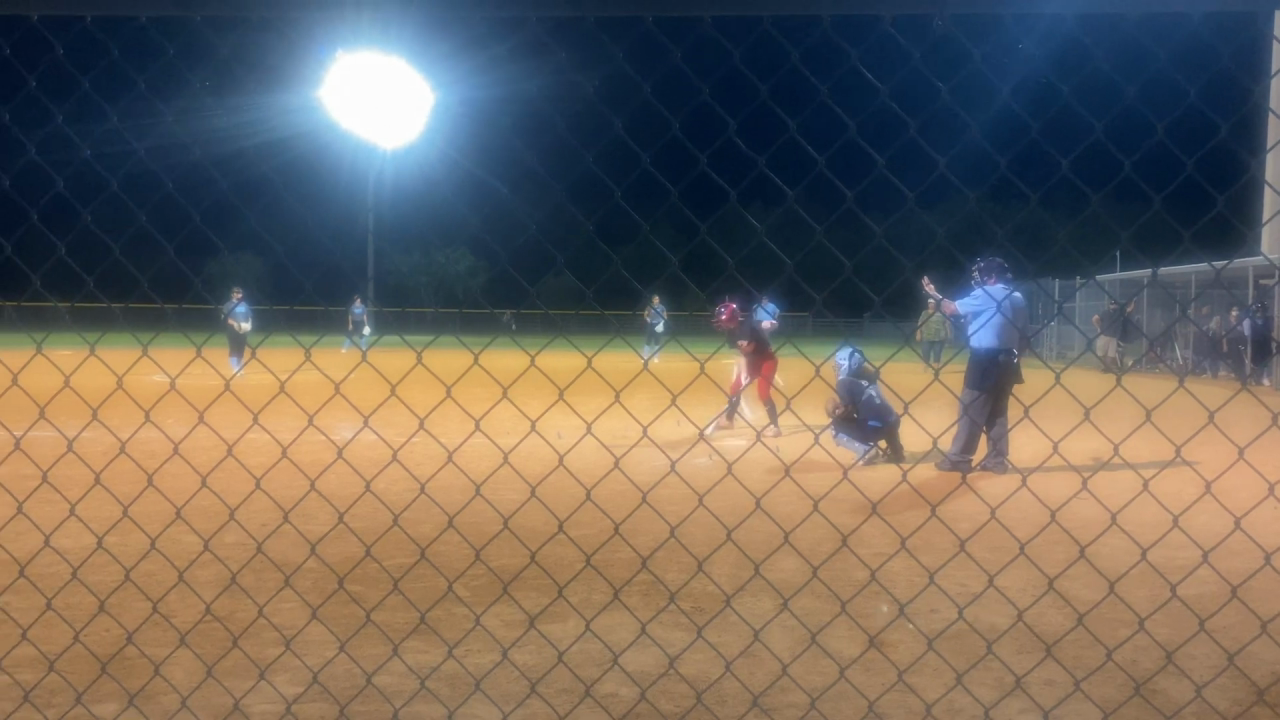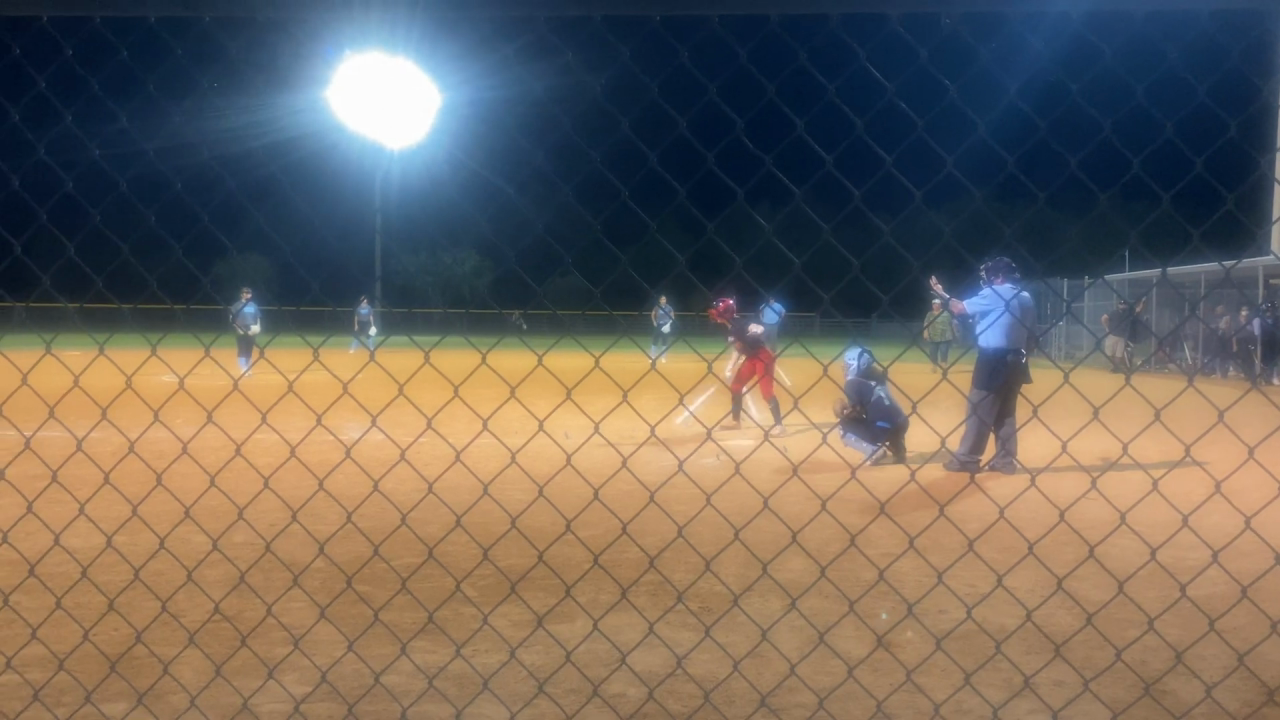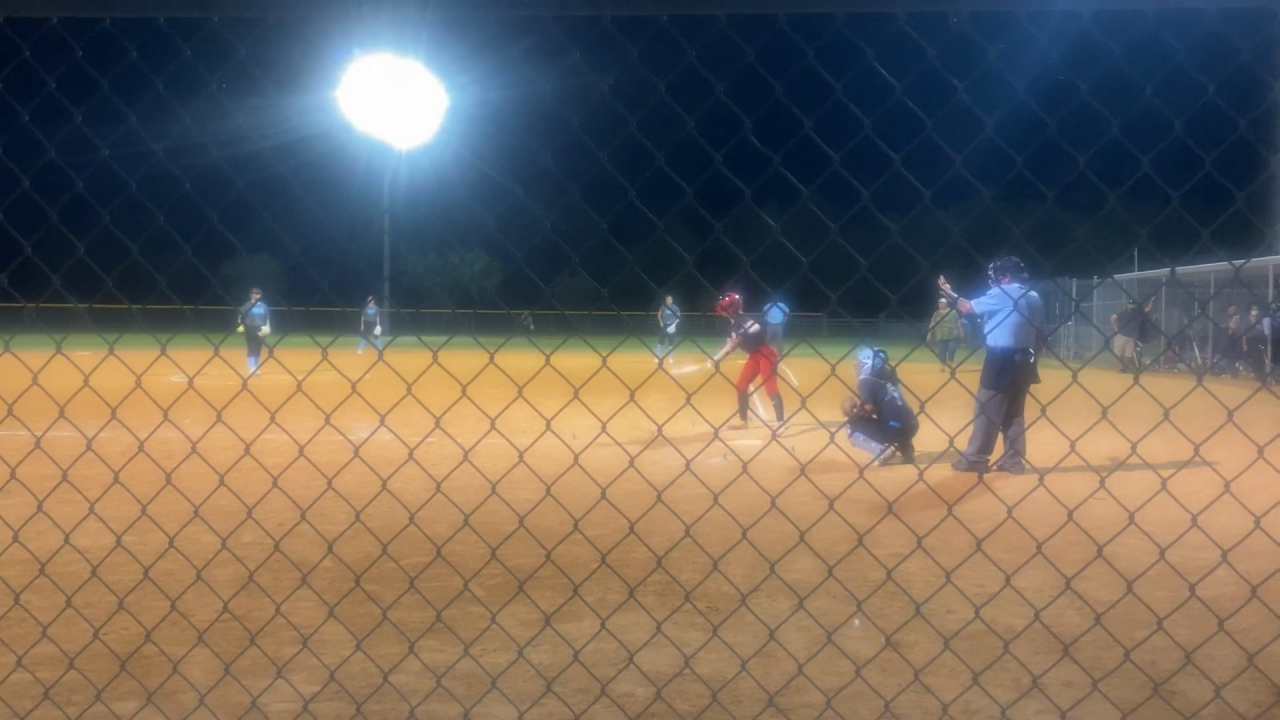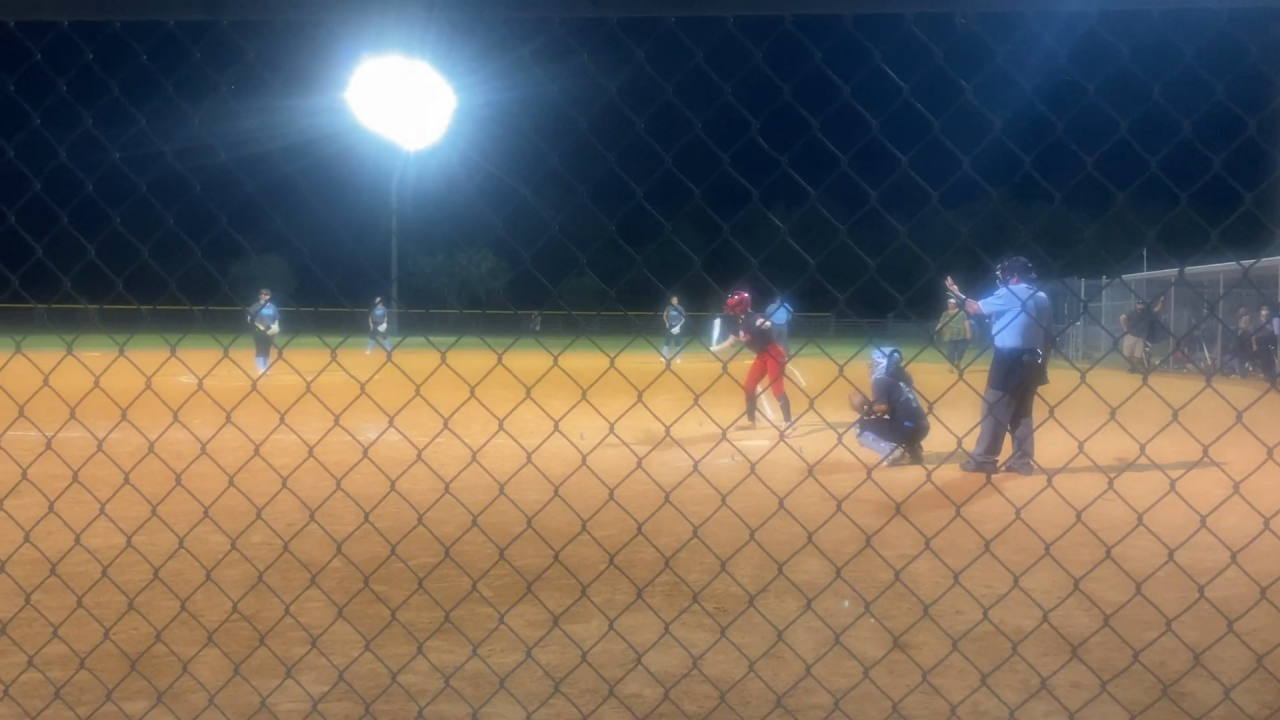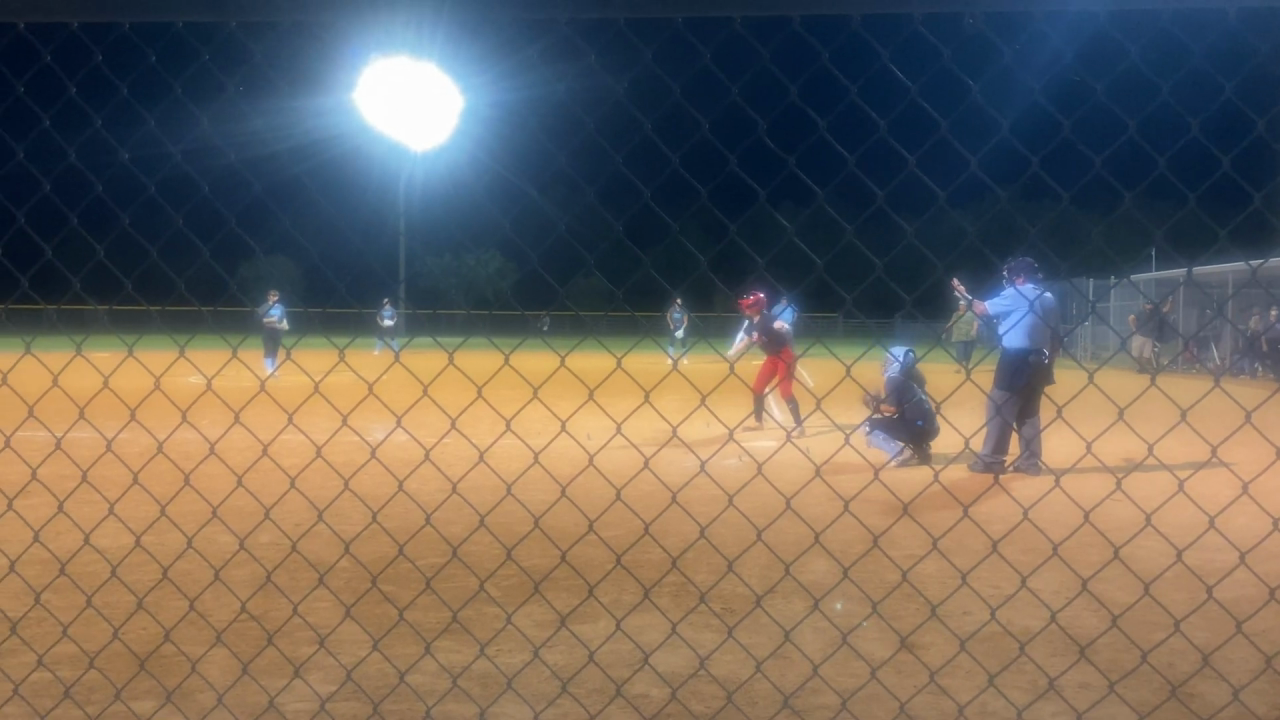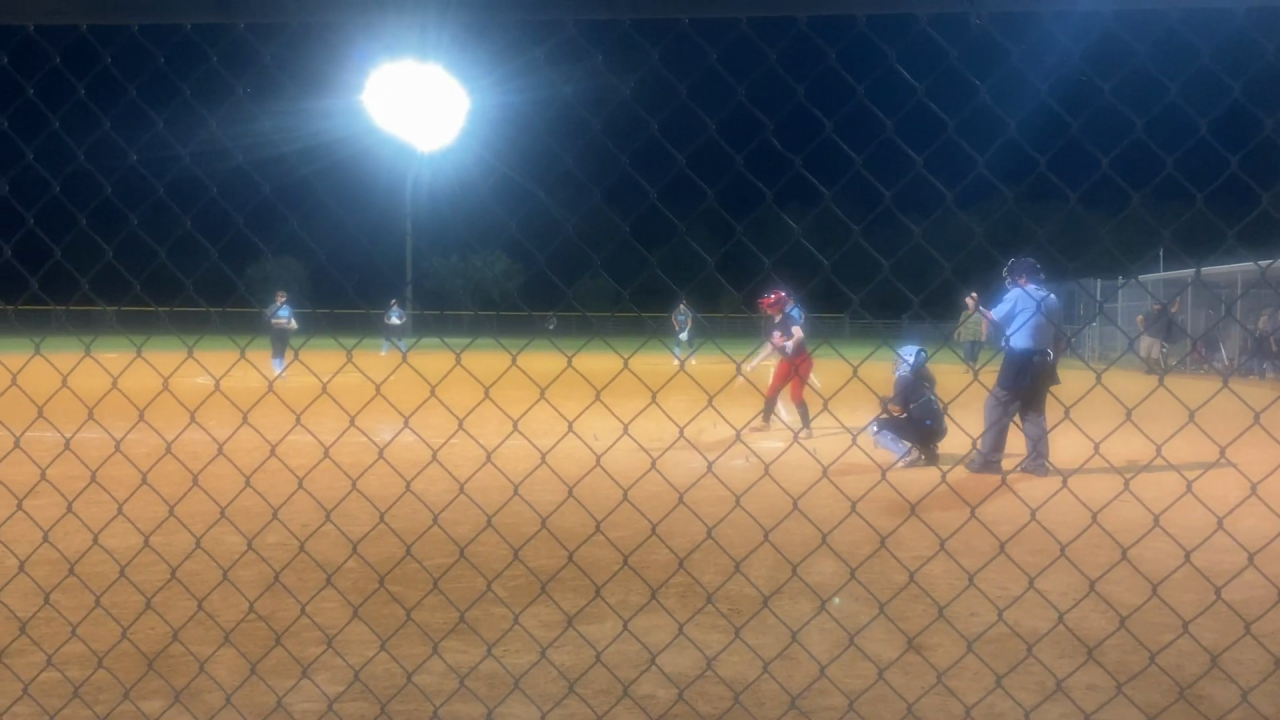
dt=0.2s
person 1, frame 1
left shoulder: (986, 294)
right shoulder: (1019, 299)
left elbow: (951, 309)
right elbow: (1024, 336)
left wrist: (934, 294)
right wrist: (1015, 361)
left hip: (985, 361)
right hip: (1007, 361)
left knee: (971, 410)
right knee: (998, 412)
left ankle: (959, 458)
right ankle: (997, 459)
person 1, frame 2
left shoulder: (994, 293)
right shoulder: (1027, 298)
left elbow: (959, 308)
right elbow: (1031, 335)
left wrist: (942, 294)
right wrist: (1022, 360)
left hip: (993, 360)
right hip: (1016, 361)
left knee: (979, 410)
right knee: (1006, 412)
left ankle: (967, 459)
right ankle: (1005, 459)
person 1, frame 3
left shoulder: (1002, 293)
right shoulder: (1035, 298)
left elbow: (967, 308)
right elbow: (1040, 336)
left wrist: (950, 293)
right wrist: (1032, 361)
left hip: (1001, 360)
right hip: (1024, 361)
left knee: (987, 410)
right knee: (1014, 412)
left ankle: (975, 458)
right ankle: (1014, 460)
person 1, frame 4
left shoulder: (1009, 293)
right shoulder: (1043, 299)
left elbow: (975, 309)
right elbow: (1049, 337)
left wrist: (957, 294)
right wrist: (1042, 363)
left hip: (1009, 360)
right hip: (1032, 361)
left knee: (995, 410)
right knee: (1022, 412)
left ankle: (984, 459)
right ankle: (1022, 460)
person 1, frame 5
left shoulder: (1015, 294)
right shoulder: (1049, 299)
left elbow: (982, 309)
right elbow: (1056, 337)
left wrist: (964, 295)
right wrist: (1049, 363)
left hip: (1015, 361)
right hip: (1039, 362)
left knee: (999, 409)
right knee: (1029, 413)
left ankle: (991, 460)
right ankle: (1030, 461)
person 1, frame 6
left shoulder: (1018, 295)
right shoulder: (1052, 299)
left elbow: (992, 318)
right elbow: (1060, 338)
left wrist: (975, 306)
right wrist: (1052, 363)
left hip: (1019, 362)
right hip: (1043, 362)
left knee: (997, 407)
right knee: (1035, 413)
left ankle: (988, 459)
right ankle: (1037, 461)
